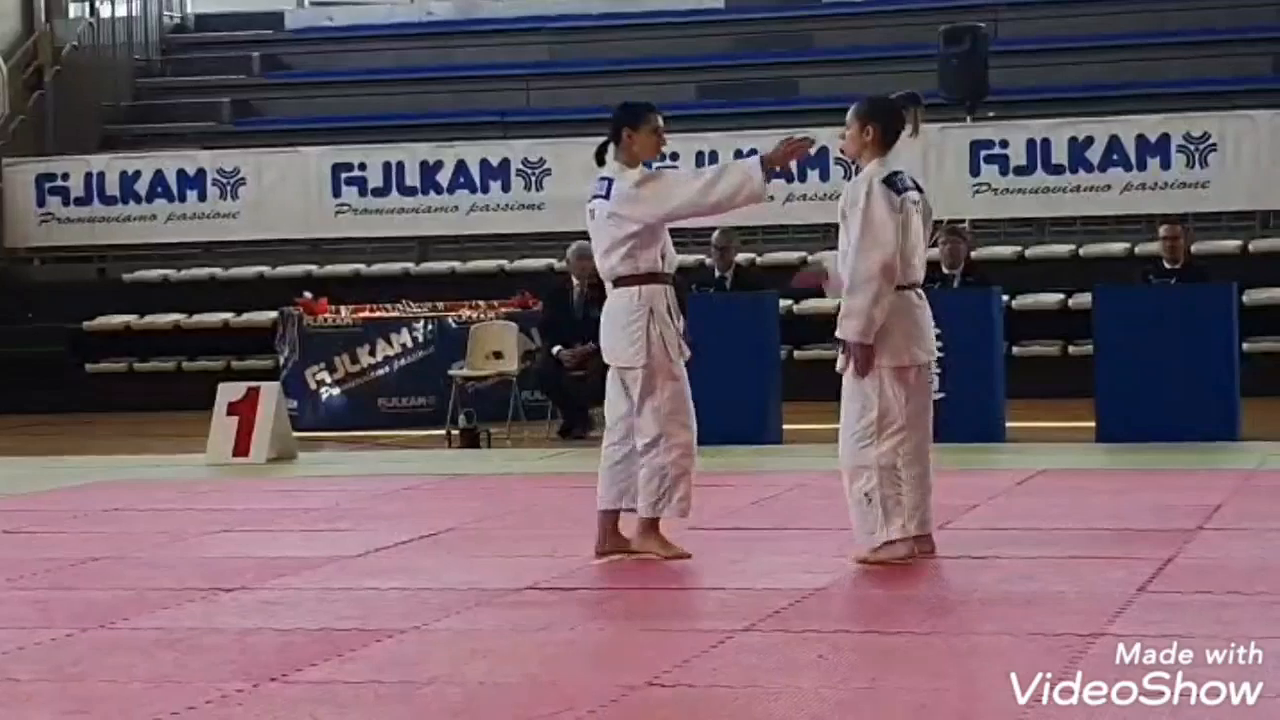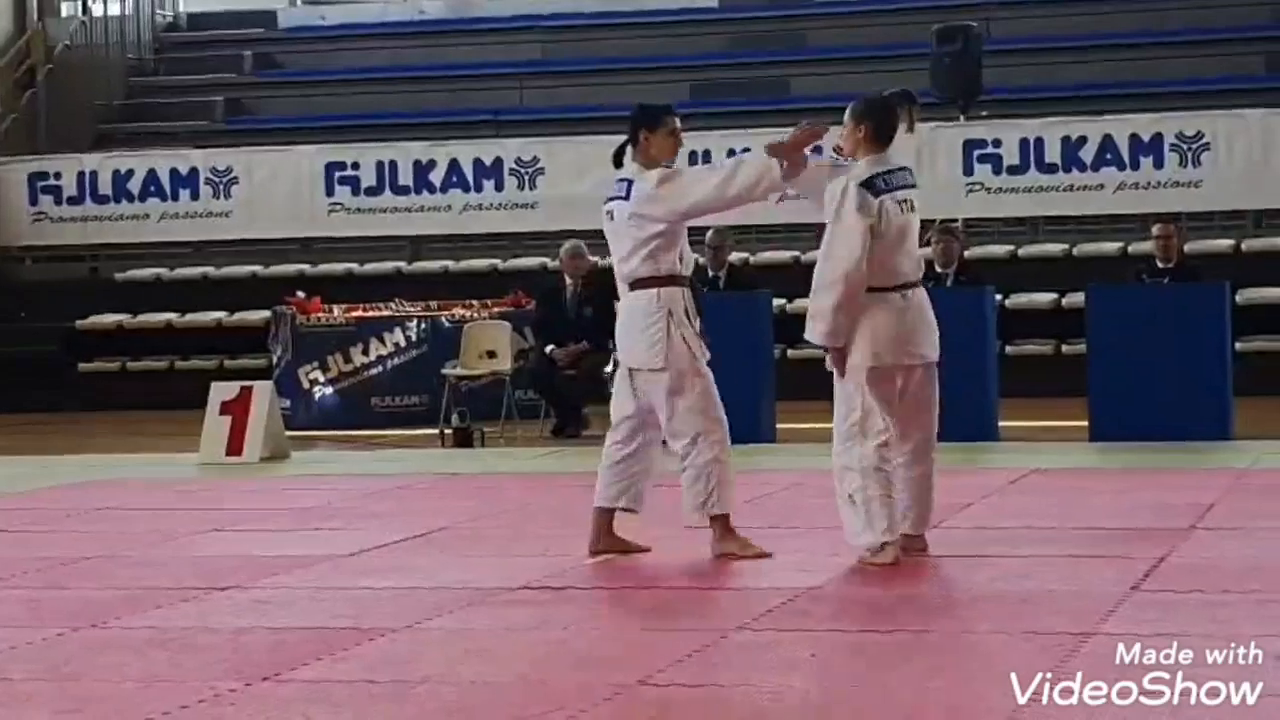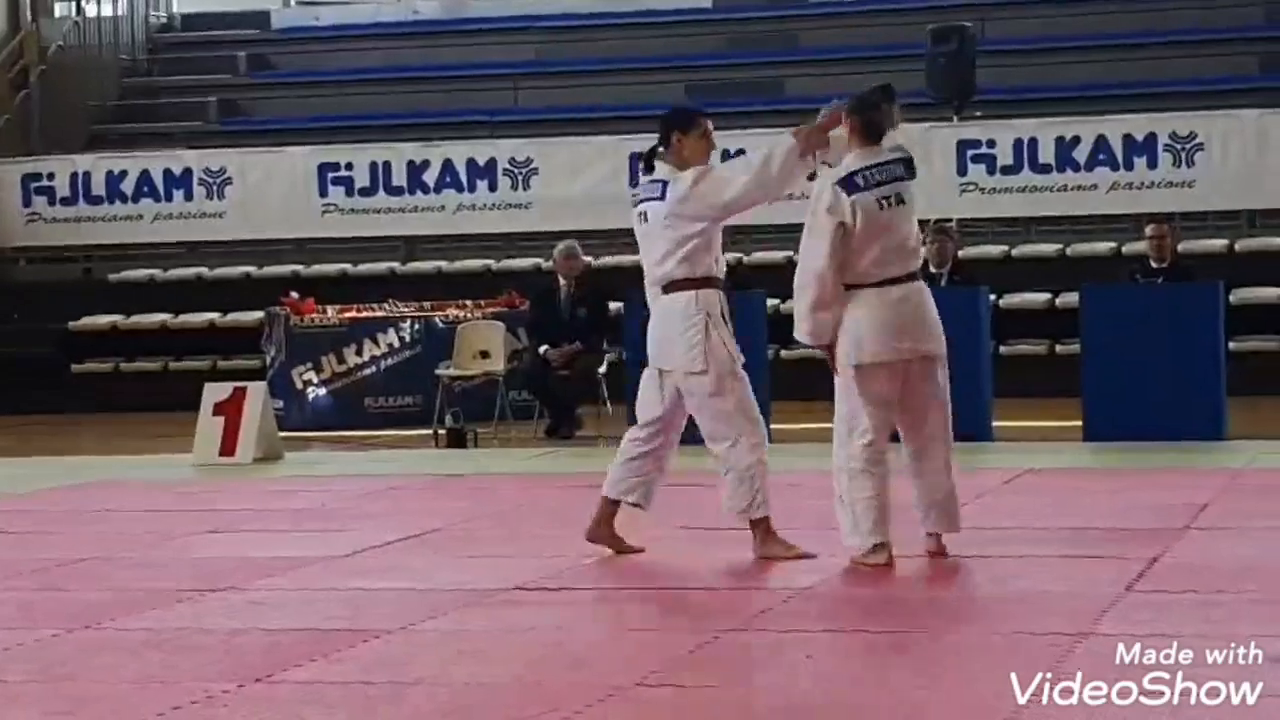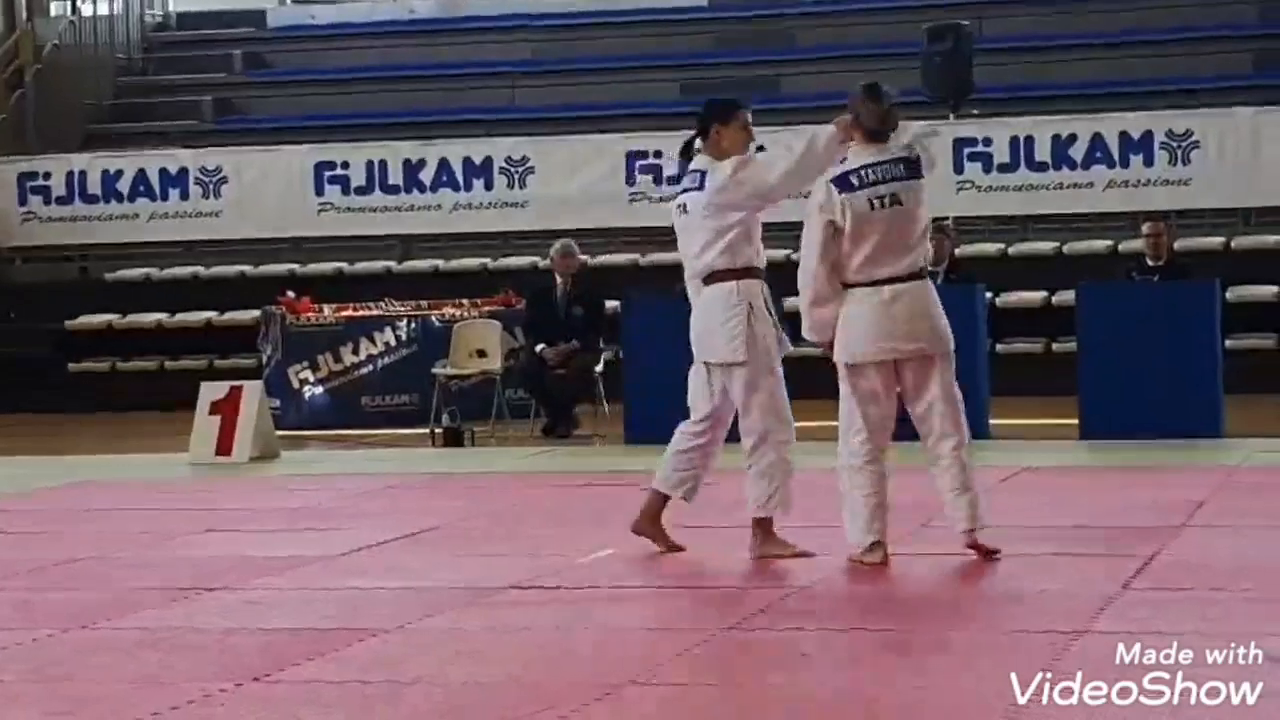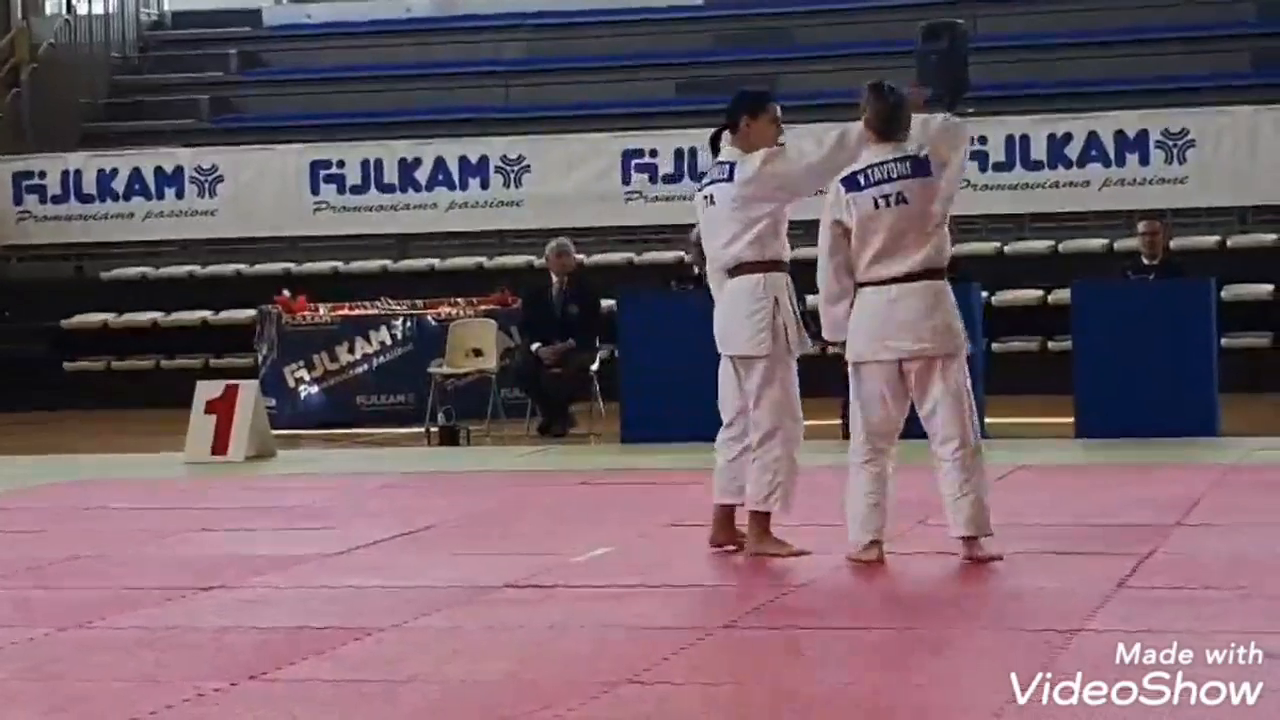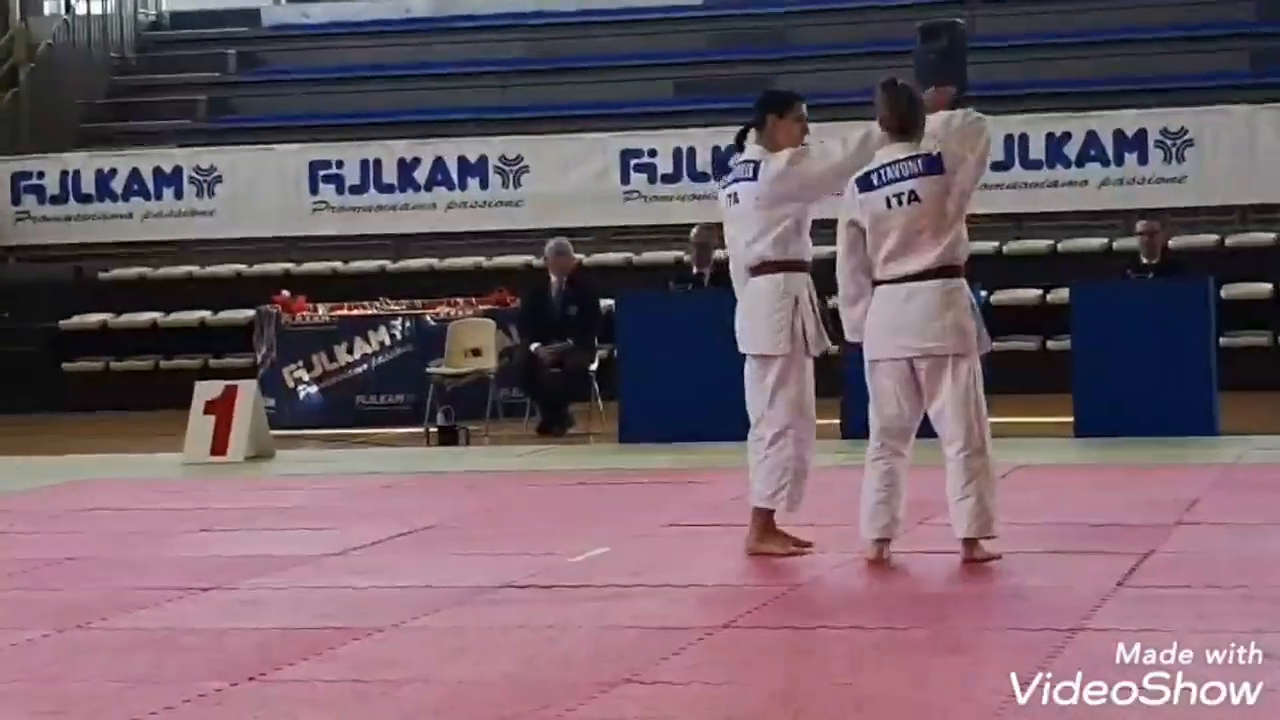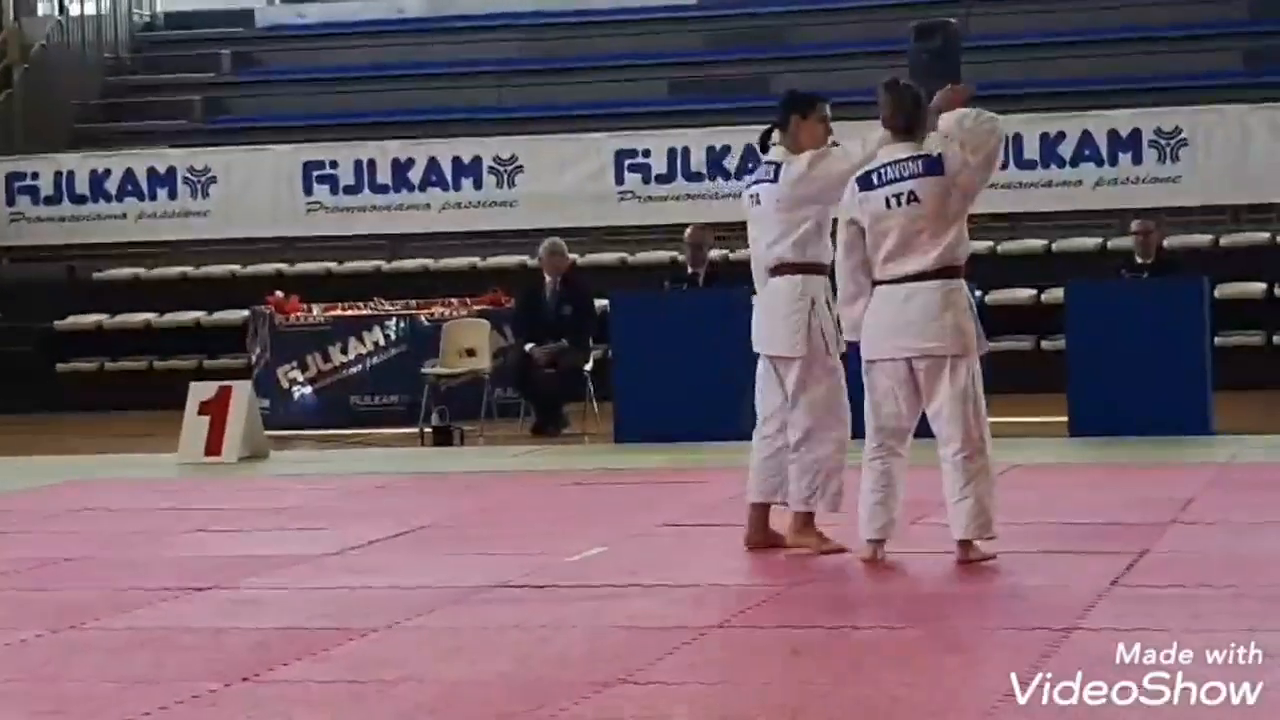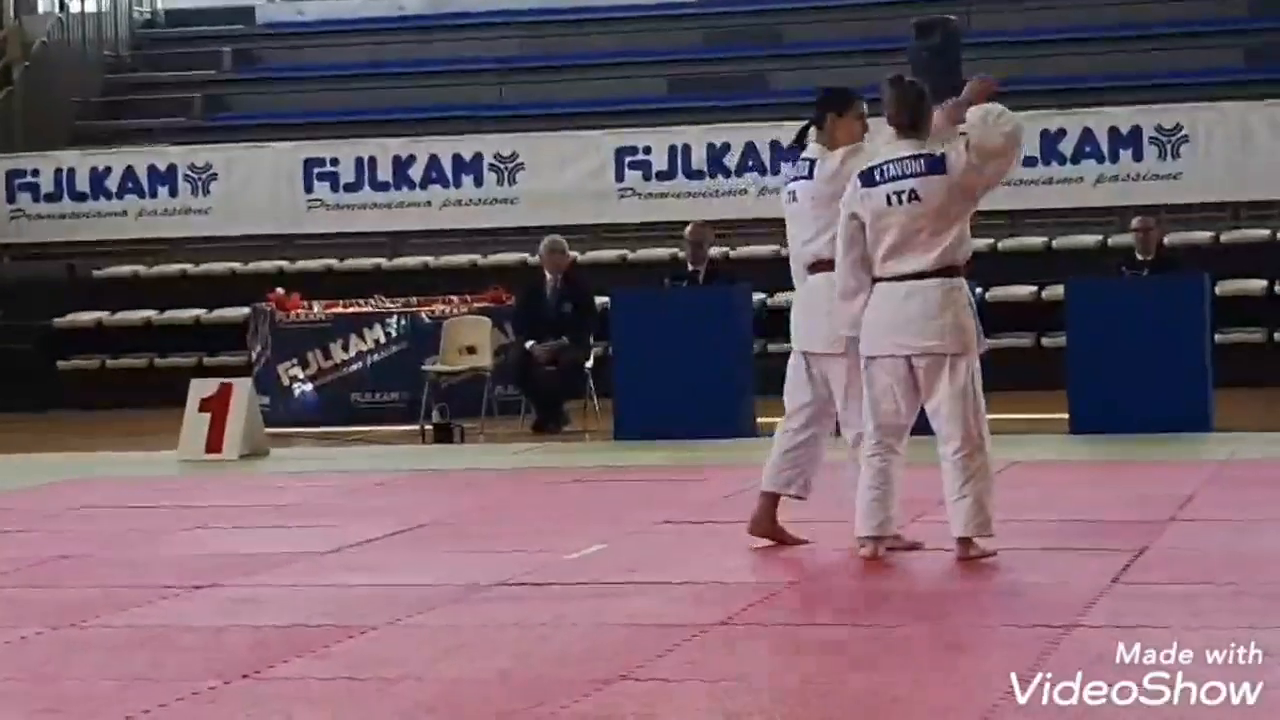
dt=0.2s
person 1, frame 1
left shoulder: (871, 185)
right shoulder: (908, 184)
left elbow: (872, 266)
left wrist: (858, 332)
right wrist: (831, 276)
left hip: (885, 325)
right hip: (912, 317)
left knee: (867, 438)
right knee: (908, 435)
left ankle: (889, 537)
right ankle: (917, 532)
person 1, frame 2
left shoulder: (854, 187)
right shoulder: (903, 176)
left elbow: (840, 266)
left wrist: (831, 334)
right wrist: (800, 167)
left hip: (872, 324)
right hip: (914, 317)
left knee: (861, 439)
right knee: (913, 437)
left ankle: (881, 540)
right ankle: (912, 530)
person 1, frame 3
left shoulder: (833, 187)
right shoulder: (905, 166)
left elbow: (818, 267)
left wrist: (819, 331)
left hip: (865, 320)
right hip: (915, 310)
left knee: (861, 439)
right knee: (928, 432)
left ankle: (873, 543)
right ankle: (935, 532)
person 1, frame 4
left shoulder: (832, 186)
right shoulder: (916, 166)
left elbow: (817, 267)
right elbow: (925, 135)
left wrist: (824, 329)
right wrist: (886, 128)
left hip: (864, 318)
right hip: (917, 308)
left knee: (864, 438)
right knee: (945, 427)
left ankle: (869, 541)
right ankle: (969, 528)
person 1, frame 5
left shoulder: (844, 187)
right shoulder: (932, 164)
left elbow: (832, 269)
right elbow: (954, 128)
left wrist: (840, 328)
right wrist: (909, 119)
left hip: (874, 317)
right hip: (929, 309)
left knee: (871, 440)
right knee: (954, 432)
left ankle: (868, 540)
right ankle: (971, 536)
person 1, frame 6
left shoulder: (859, 187)
right shoulder: (946, 164)
left elbow: (851, 271)
right elbow: (974, 124)
left wrist: (860, 327)
right wrist: (931, 112)
left hip: (888, 316)
right hip: (942, 308)
left knee: (887, 437)
right knee: (963, 433)
left ankle: (878, 537)
right ankle: (971, 537)
person 1, frame 7
left shoulder: (860, 186)
right shoulder: (950, 163)
left elbow: (850, 270)
right elbow: (988, 126)
left wrist: (859, 327)
right wrist: (942, 114)
left hip: (886, 316)
right hip: (941, 309)
left knee: (884, 437)
right knee: (961, 434)
left ankle: (873, 538)
right ankle: (968, 537)
person 1, frame 8
left shoulder: (862, 182)
right shoulder: (955, 163)
left elbow: (851, 265)
right elbow: (1007, 130)
left wrist: (860, 320)
right wrist: (969, 108)
left hip: (885, 312)
right hip: (941, 307)
left knee: (882, 434)
right knee: (960, 432)
left ankle: (872, 535)
right ankle: (967, 535)
person 2, frame 1
left shoulder: (612, 186)
right shoulder: (633, 187)
right elbow: (700, 189)
right wrist: (768, 161)
left hip: (628, 311)
right hip: (642, 314)
left knee: (626, 428)
right knee: (667, 426)
left ankle: (610, 533)
right ankle: (649, 530)
person 2, frame 2
left shoulder: (626, 189)
right shoulder: (653, 188)
right elbow: (721, 184)
right wrist: (784, 150)
left hip: (640, 316)
right hip: (660, 318)
left knee: (632, 428)
right knee: (700, 426)
left ankle: (602, 531)
right ankle: (722, 532)
person 2, frame 3
left shoulder: (651, 193)
right shoulder: (689, 188)
right elbow: (753, 175)
right wrist: (811, 132)
left hip: (668, 317)
right hip: (696, 318)
left knee: (654, 428)
right knee: (739, 429)
left ankle: (603, 521)
right ankle: (763, 534)
person 2, frame 4
left shoulder: (689, 186)
right shoulder: (728, 178)
right elbow: (794, 162)
right wrist: (849, 126)
left hip: (710, 308)
right hip: (739, 308)
left knee: (705, 422)
right knee: (768, 426)
left ankle: (650, 514)
right ankle: (763, 533)
person 2, frame 5
left shoulder: (712, 180)
right shoulder: (759, 170)
right elbow: (826, 154)
left hip: (733, 302)
right hip: (762, 300)
left knee: (740, 419)
right knee: (774, 421)
left ankle: (724, 524)
right ankle: (761, 532)
person 2, frame 6
left shoulder: (736, 176)
right shoulder: (781, 169)
right elbow: (849, 155)
left hip: (756, 299)
right hip: (783, 299)
left knee: (770, 419)
right knee: (787, 419)
left ankle: (764, 524)
right ankle: (762, 530)
person 2, frame 7
left shoulder: (761, 177)
right shoulder: (806, 171)
right elbow: (869, 152)
left hip: (774, 302)
right hip: (801, 302)
left knee: (778, 419)
right knee: (821, 418)
left ankle: (758, 525)
right ankle: (803, 525)
person 2, frame 8
left shoulder: (801, 171)
right shoulder: (839, 167)
right wrist: (959, 105)
left hip: (814, 302)
right hip: (837, 302)
left knee: (806, 413)
right knee: (863, 417)
left ankle: (765, 514)
person 3, frame 1
left shoulder: (604, 292)
right shoulder: (556, 293)
right elbow: (546, 329)
left wrist: (589, 348)
right wrist: (558, 351)
left hip: (595, 351)
right hip: (563, 351)
left knee: (597, 369)
right knee: (544, 369)
left ankle: (578, 418)
right ankle: (574, 417)
person 3, frame 2
left shoulder: (600, 291)
right shoulder: (549, 293)
left elbow: (607, 328)
right elbow: (539, 328)
left wrist: (582, 347)
right wrist: (551, 350)
left hip: (590, 350)
right hip: (557, 350)
left knee: (590, 367)
right knee: (538, 368)
left ankle: (571, 416)
right ankle: (567, 415)
person 3, frame 3
left shoulder: (593, 292)
right shoulder: (543, 294)
left elbow: (600, 330)
right elbow: (533, 329)
left wrist: (575, 347)
right wrist: (545, 350)
left hip: (583, 350)
right hip: (551, 351)
left knee: (584, 368)
right knee: (531, 369)
left ankle: (566, 416)
right ankle: (560, 416)
person 3, frame 4
left shoulder: (589, 290)
right shoulder: (539, 292)
left elbow: (597, 328)
right elbow: (529, 328)
left wrist: (572, 346)
right wrist: (542, 349)
left hip: (580, 349)
right hip: (547, 349)
left knee: (580, 367)
right knee: (529, 367)
left ankle: (563, 416)
right ankle: (556, 415)
person 3, frame 5
left shoulder: (585, 289)
right shoulder: (535, 290)
left elbow: (593, 327)
right elbow: (525, 327)
left wrist: (568, 345)
right wrist: (538, 348)
left hip: (576, 348)
right hip: (543, 348)
left knee: (576, 365)
right knee: (523, 365)
left ankle: (558, 414)
right ankle: (552, 413)
person 3, frame 6
left shoulder: (584, 288)
right shoulder: (534, 290)
left elbow: (592, 326)
right elbow: (524, 326)
left wrist: (567, 344)
right wrist: (536, 347)
left hip: (575, 347)
right hip: (542, 348)
left knee: (574, 364)
right knee: (523, 364)
left ankle: (557, 414)
right ankle: (552, 413)
person 3, frame 7
left shoulder: (578, 289)
right shoulder: (529, 289)
left elbow: (586, 326)
right elbow: (518, 326)
left wrist: (562, 345)
right wrist: (531, 348)
left hip: (569, 347)
right hip: (536, 348)
left knee: (569, 364)
right knee: (517, 364)
left ankle: (551, 414)
right ankle: (547, 414)
person 3, frame 8
left shoulder: (579, 286)
right shoulder: (530, 286)
left elbow: (587, 324)
right elbow: (519, 323)
left wrist: (562, 342)
right wrist: (531, 345)
left hip: (570, 344)
right hip: (536, 345)
left knee: (570, 361)
right knee: (517, 361)
left ankle: (552, 411)
right ankle: (546, 411)
